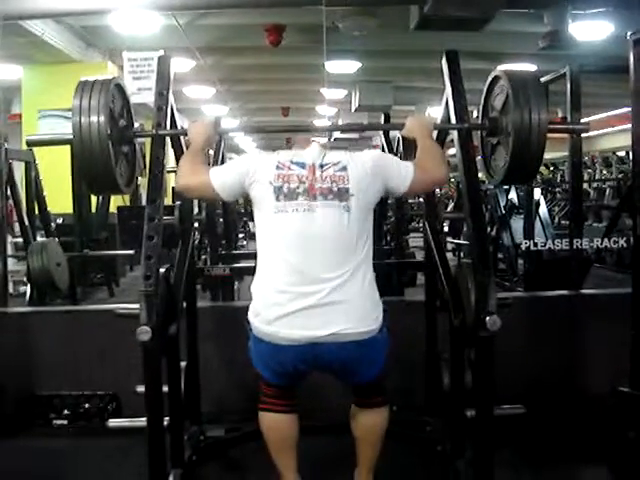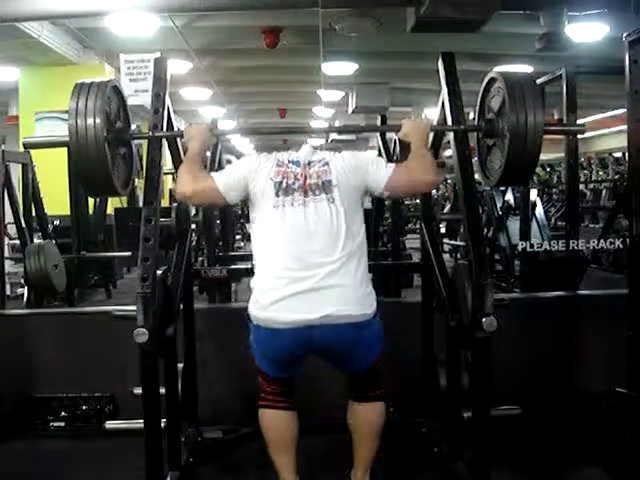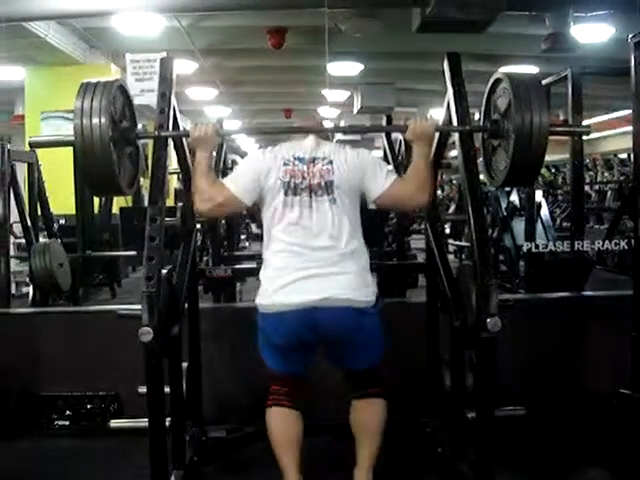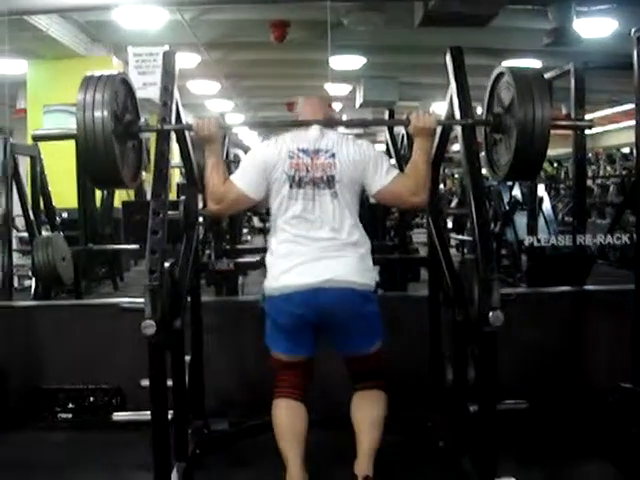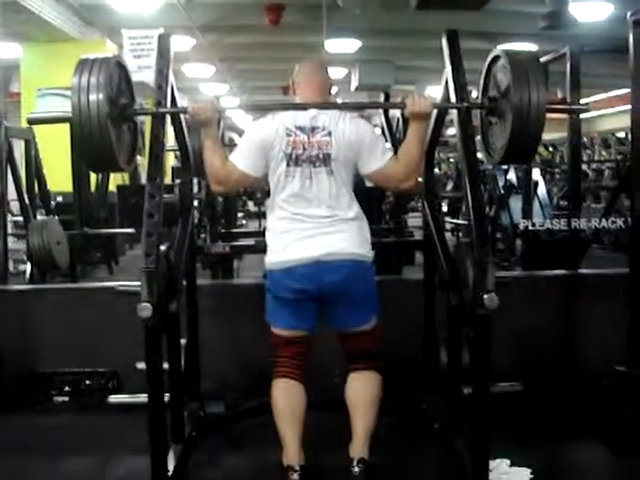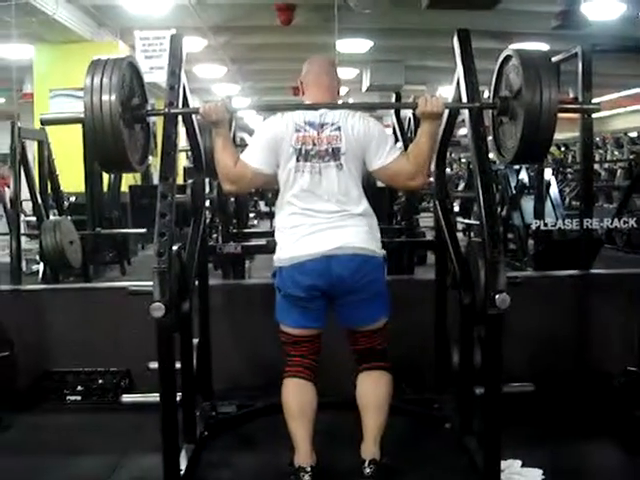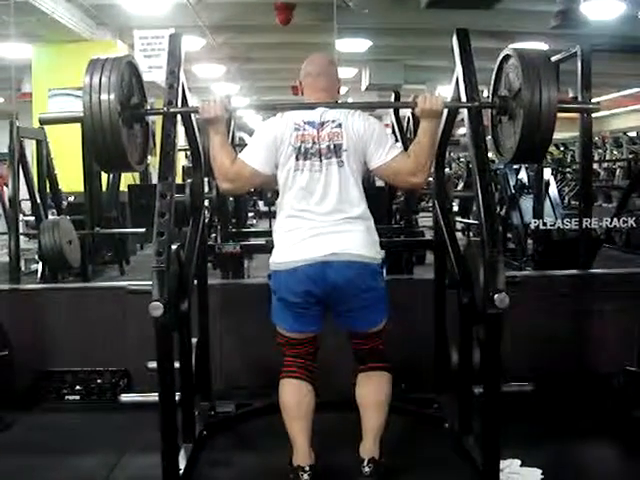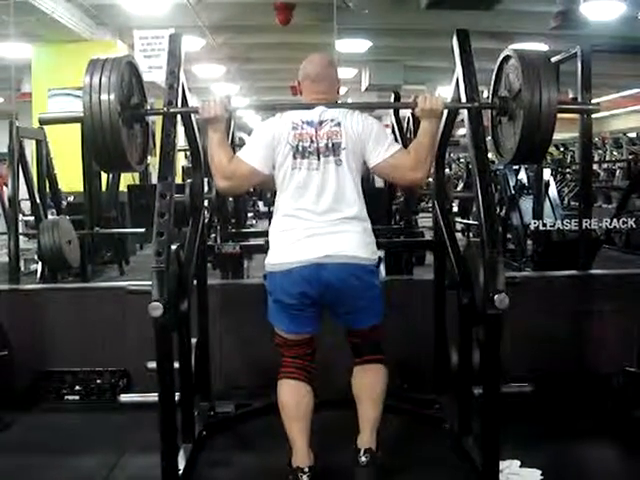
dt=0.3s
person 1, frame 1
left shoulder: (260, 166)
right shoulder: (365, 165)
left elbow: (187, 181)
right elbow: (436, 174)
left wrist: (198, 142)
right wrist: (422, 134)
left hip: (277, 329)
right hip: (354, 329)
left knee: (275, 396)
right knee: (370, 395)
person 1, frame 2
left shoulder: (257, 167)
right shoulder: (351, 163)
left elbow: (187, 189)
right elbow: (425, 177)
left wrist: (195, 146)
right wrist: (417, 138)
left hip: (275, 317)
right hip: (348, 315)
left knee: (274, 392)
right knee: (367, 388)
person 1, frame 3
left shoulder: (264, 159)
right shoulder: (355, 158)
left elbow: (207, 204)
right elbow: (416, 196)
left wrist: (203, 151)
right wrist: (421, 145)
left hip: (281, 304)
right hip: (348, 301)
left knee: (283, 392)
right knee: (367, 386)
person 1, frame 4
left shoulder: (269, 150)
right shoulder: (358, 149)
left elbow: (218, 202)
right elbow: (414, 195)
left wrist: (212, 147)
right wrist: (423, 140)
left hip: (288, 289)
right hip: (350, 286)
left knee: (289, 384)
right knee: (368, 378)
person 1, frame 5
left shoulder: (266, 128)
right shoulder: (354, 127)
left elbow: (221, 181)
right elbow: (403, 178)
left wrist: (208, 129)
right wrist: (418, 123)
left hip: (288, 264)
right hip: (348, 261)
left knee: (288, 363)
right knee: (362, 357)
person 1, frame 6
left shoulder: (276, 127)
right shoulder: (363, 125)
left elbow: (233, 180)
right elbow: (413, 177)
left wrist: (220, 129)
right wrist: (429, 124)
left hip: (298, 261)
right hip: (358, 256)
left knee: (299, 363)
right knee: (372, 356)
person 1, frame 7
left shoulder: (276, 128)
right shoulder: (362, 125)
left elbow: (230, 180)
right elbow: (414, 175)
left wrist: (217, 128)
right wrist: (429, 121)
left hip: (294, 264)
right hip: (355, 260)
left knee: (297, 362)
right knee: (372, 357)
person 1, frame 8
left shoulder: (274, 128)
right shoulder: (360, 124)
left elbow: (227, 179)
right elbow: (413, 173)
left wrist: (215, 127)
right wrist: (429, 121)
left hip: (289, 265)
right hip: (351, 261)
left knee: (294, 362)
right knee: (368, 350)
